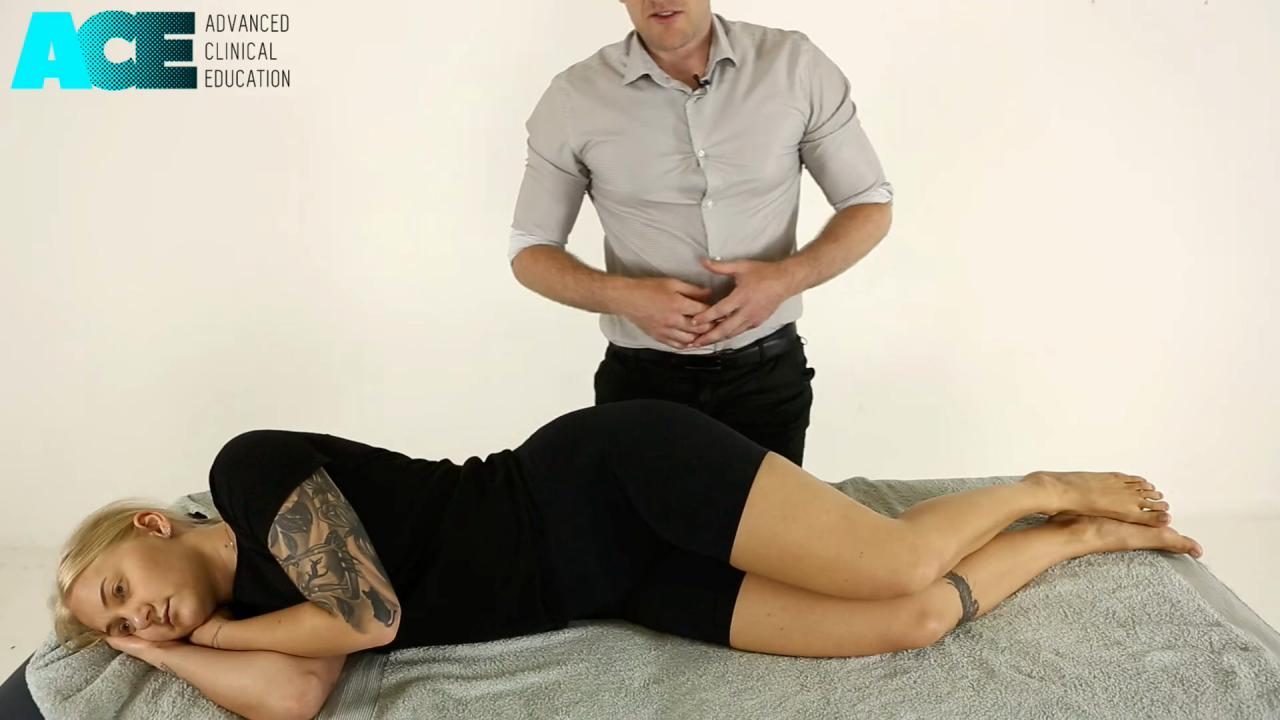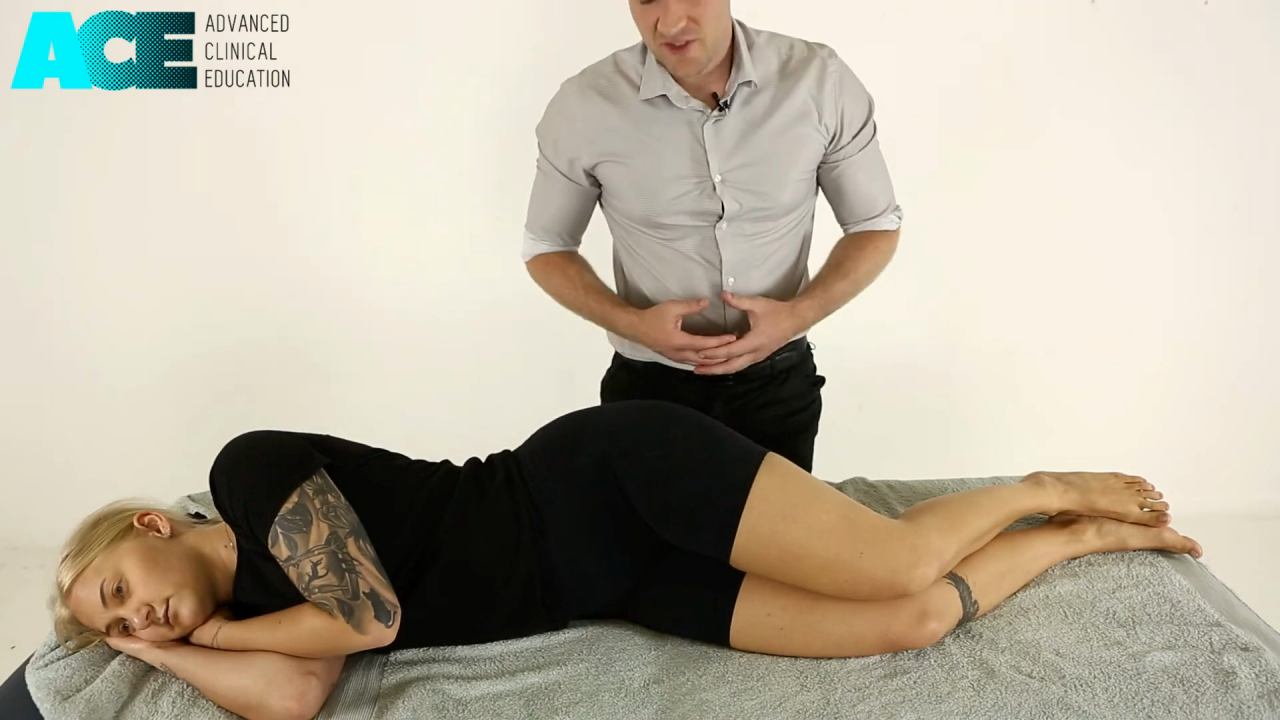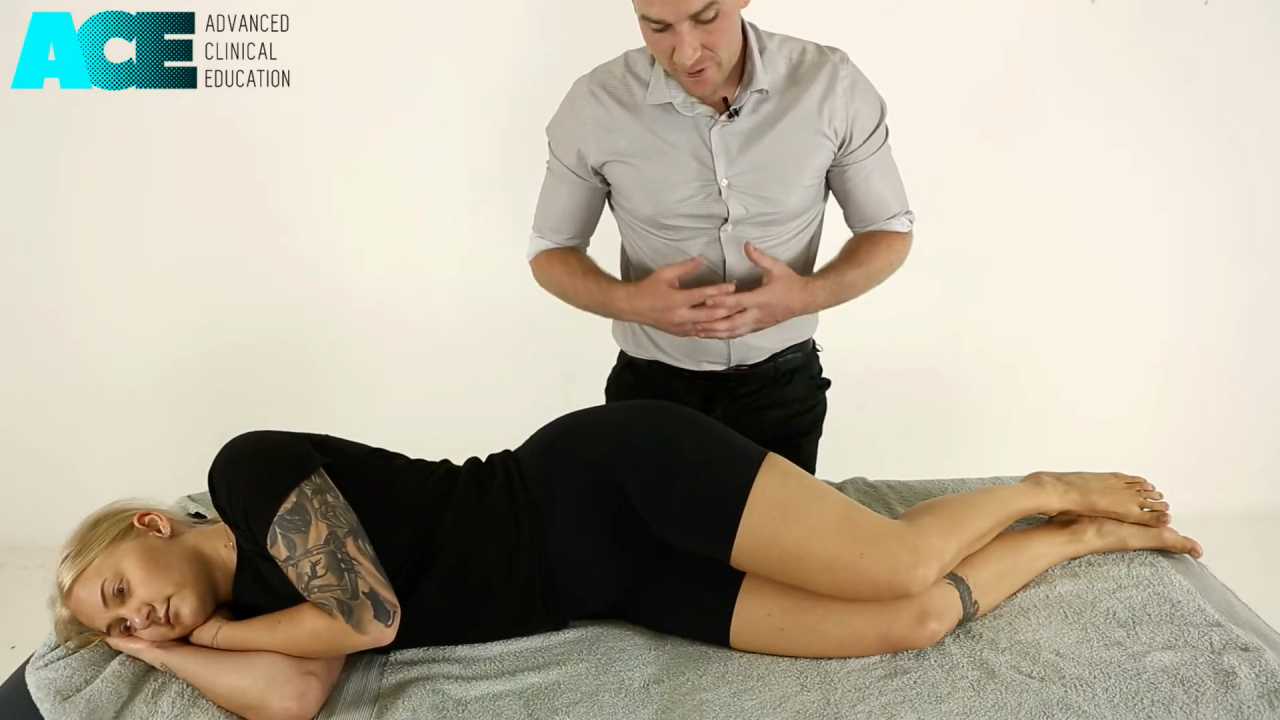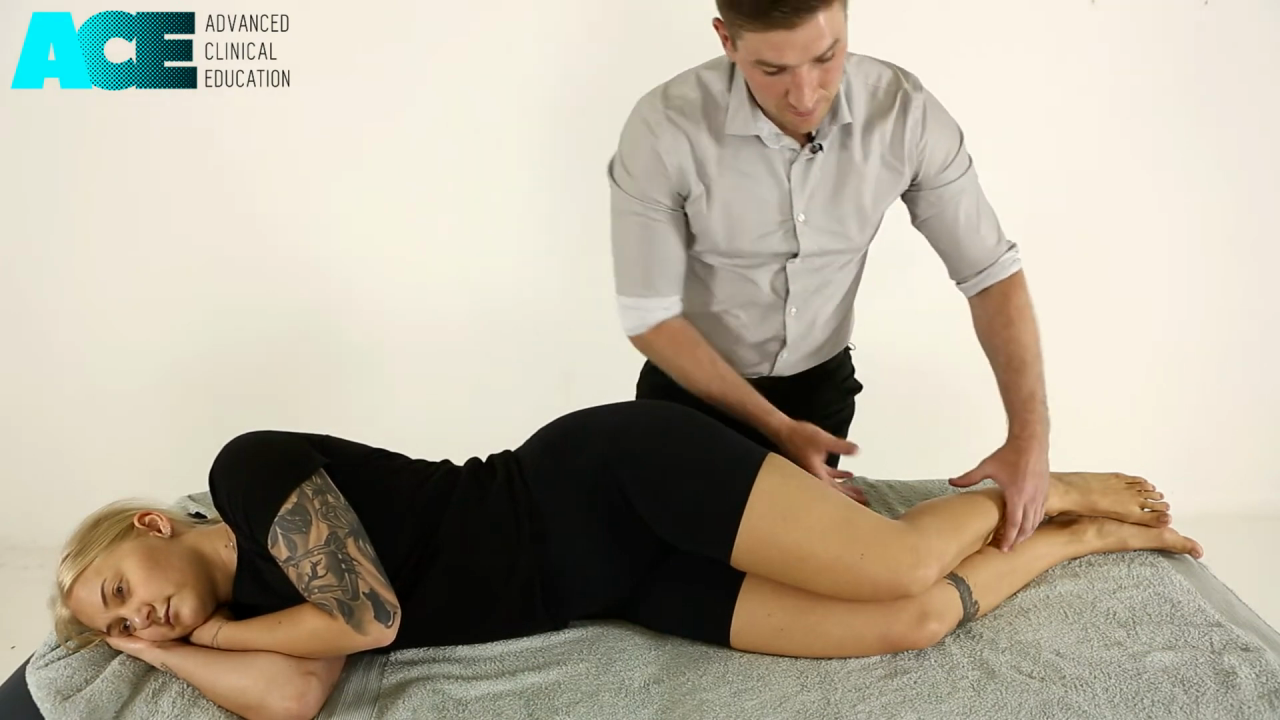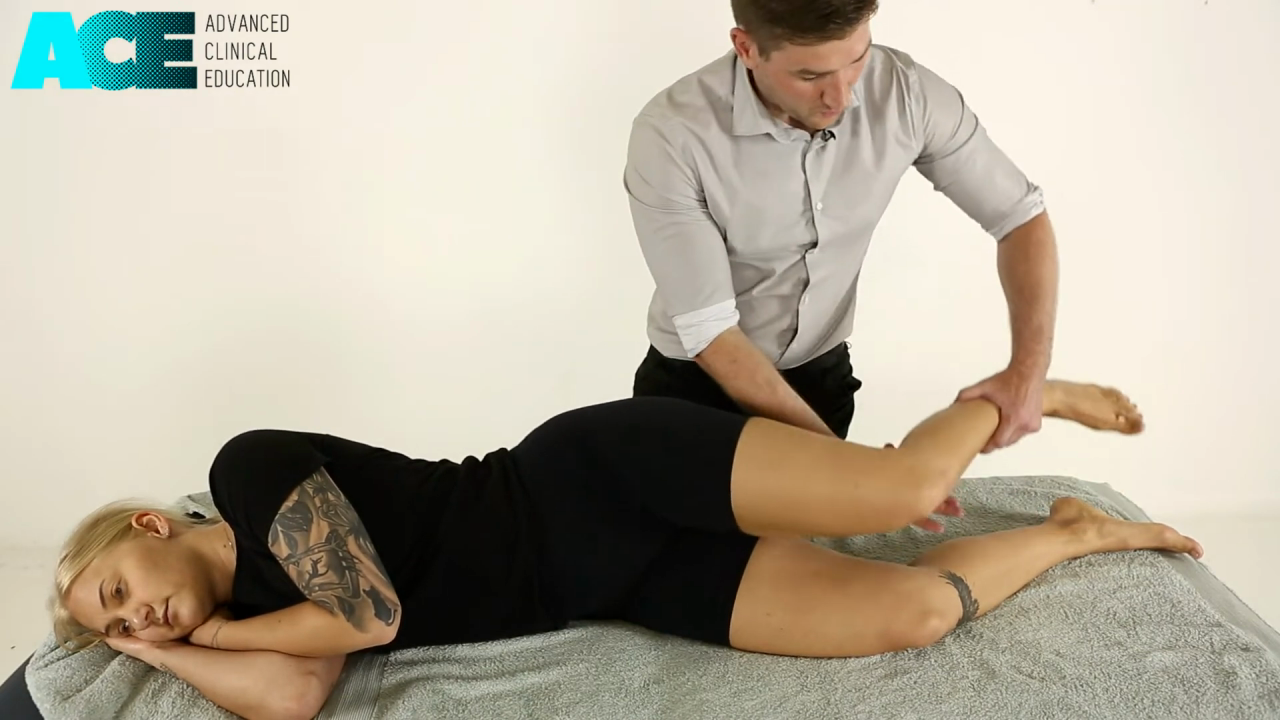
dt=1s
person 1, frame 1
left shoulder: (252, 468)
right shoulder: (266, 606)
left elbow: (374, 613)
left wrist: (213, 625)
left hip: (611, 471)
right hip: (621, 584)
left knee: (899, 567)
right knee: (911, 618)
left ankle: (1049, 489)
right ankle: (1086, 537)
person 1, frame 2
left shoulder: (250, 471)
right shoulder: (265, 603)
left elbow: (375, 615)
left wrist: (225, 622)
left hip: (614, 476)
right hip: (623, 588)
left knee: (900, 571)
right knee: (912, 621)
left ankle: (1050, 490)
right ankle: (1084, 538)
person 1, frame 3
left shoulder: (250, 470)
right shoulder: (264, 604)
left elbow: (373, 613)
left wrist: (209, 626)
left hip: (611, 473)
right hip: (624, 587)
left knee: (900, 568)
right knee: (911, 619)
left ankle: (1049, 489)
right ankle: (1084, 537)
person 1, frame 4
left shoulder: (251, 470)
right shoulder: (264, 605)
left elbow: (374, 615)
left wrist: (214, 625)
left hip: (610, 474)
right hip: (621, 584)
left knee: (901, 572)
right knee: (914, 621)
left ankle: (1043, 488)
right ankle: (1082, 536)
person 1, frame 5
left shoulder: (249, 471)
right shoulder: (257, 609)
left elbow: (374, 614)
left wrist: (213, 628)
left hip: (604, 476)
right hip: (620, 586)
left knee: (900, 486)
right knee: (914, 612)
right ankle: (1076, 530)
person 2, frame 1
left shoulder: (795, 65)
right shoulder: (573, 98)
left elbow: (871, 205)
right elbow: (529, 252)
left wrist: (787, 277)
right wrist: (623, 295)
left hip: (768, 372)
right hip: (641, 379)
person 2, frame 2
left shoulder: (821, 81)
right shoulder: (583, 105)
left elbow: (875, 226)
right elbow: (546, 248)
left wrist: (798, 315)
right wrist: (632, 323)
left hip: (778, 383)
right hip: (648, 386)
person 2, frame 3
left shoulder: (831, 85)
right shoulder: (595, 105)
left elbow: (891, 230)
right elbow: (549, 251)
left wrist: (808, 295)
right wrist: (630, 302)
left hip: (783, 384)
right hip: (654, 386)
person 2, frame 4
left shoulder: (906, 112)
right shoulder: (663, 130)
left elbow: (992, 272)
right elbow: (647, 317)
left wrist: (1030, 436)
right wrist: (776, 430)
left hip: (820, 386)
right hip: (693, 393)
person 2, frame 5
left shoulder: (907, 92)
right shoulder: (669, 136)
left elbow: (1022, 216)
right elbow: (709, 332)
left wrist: (1028, 368)
left hip: (822, 377)
right hip: (695, 385)
